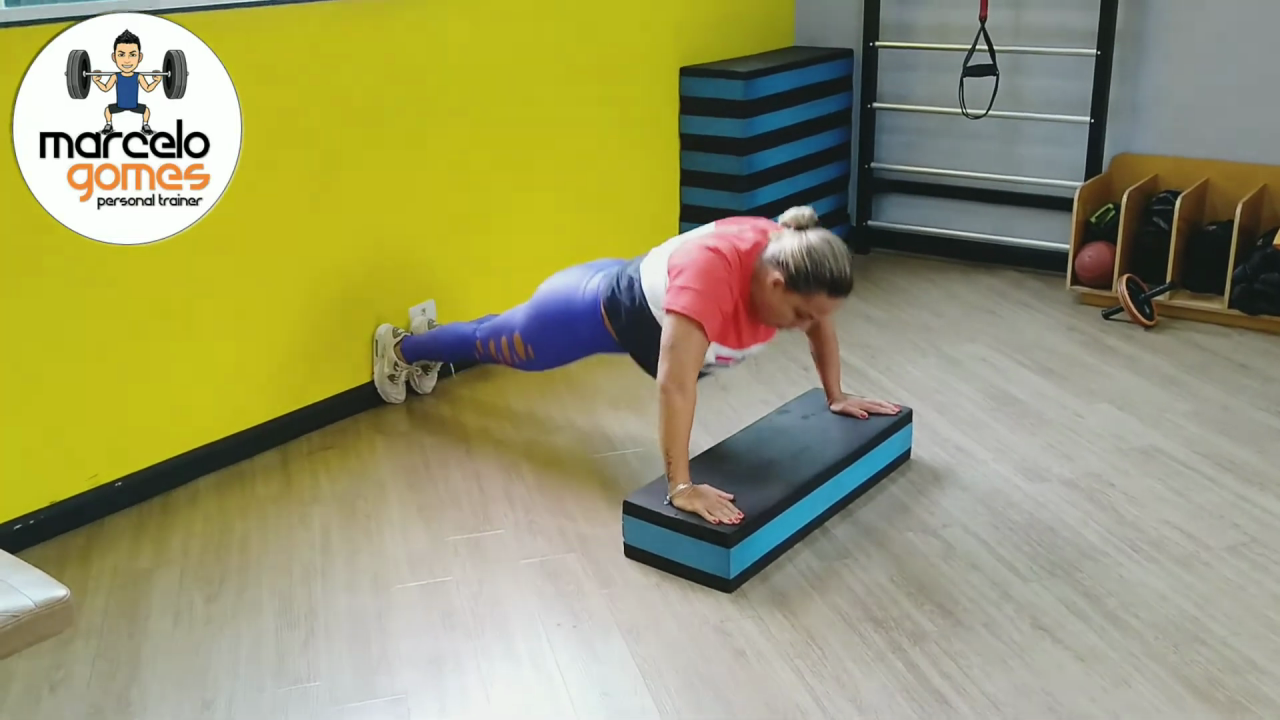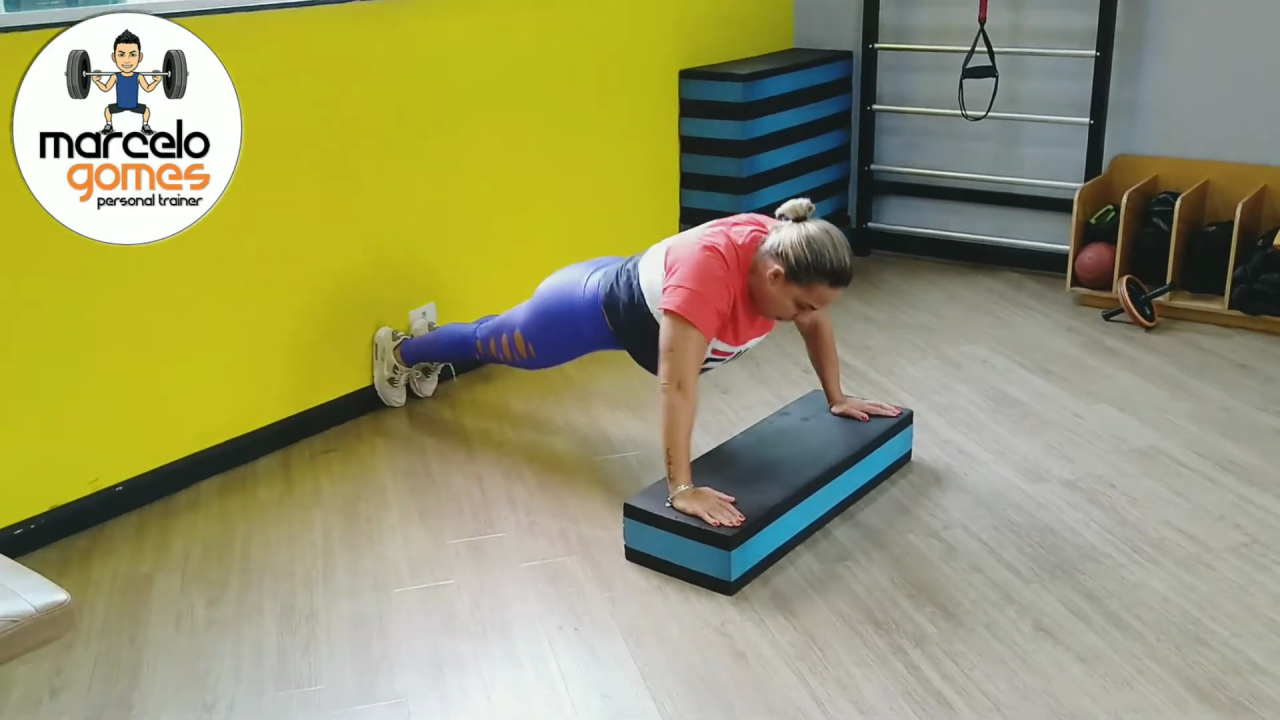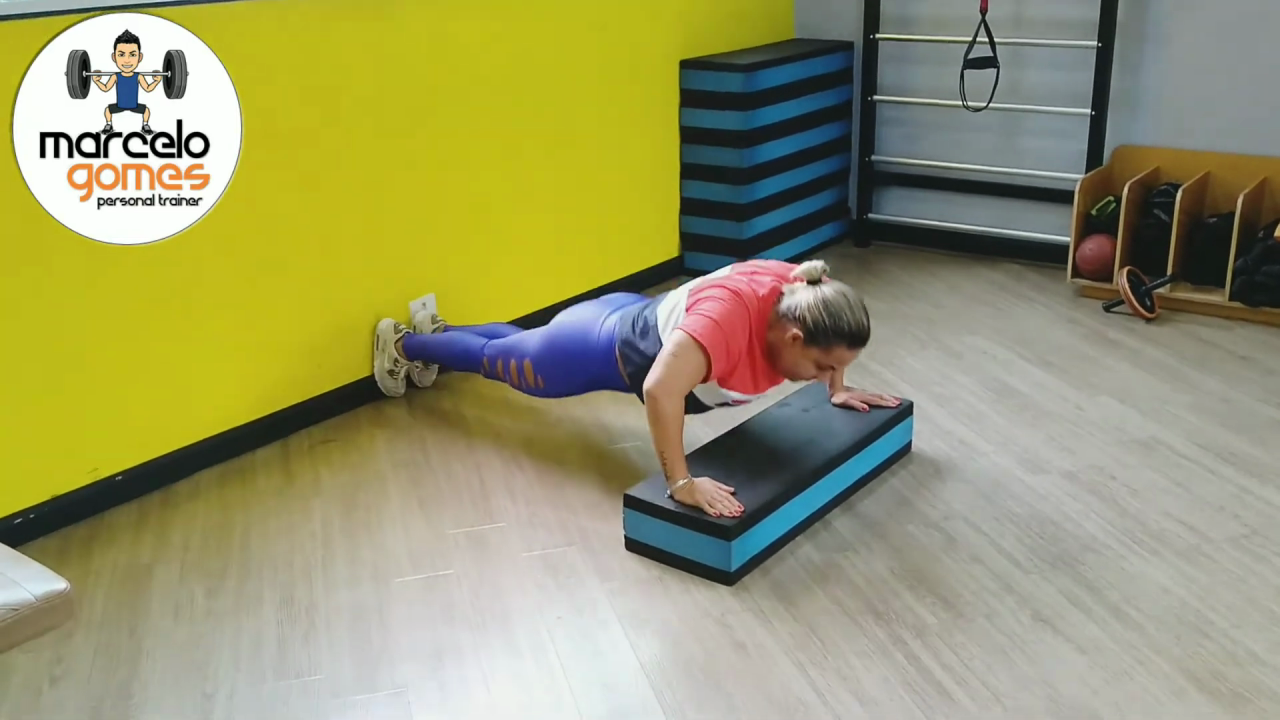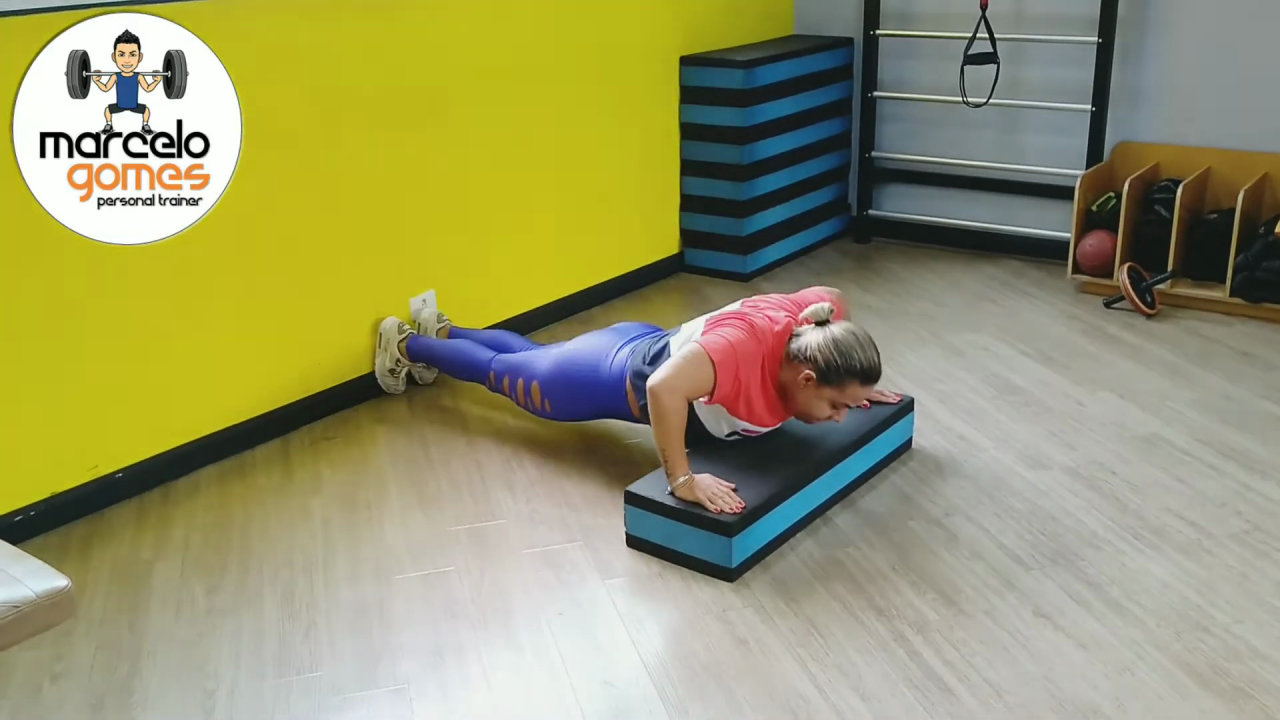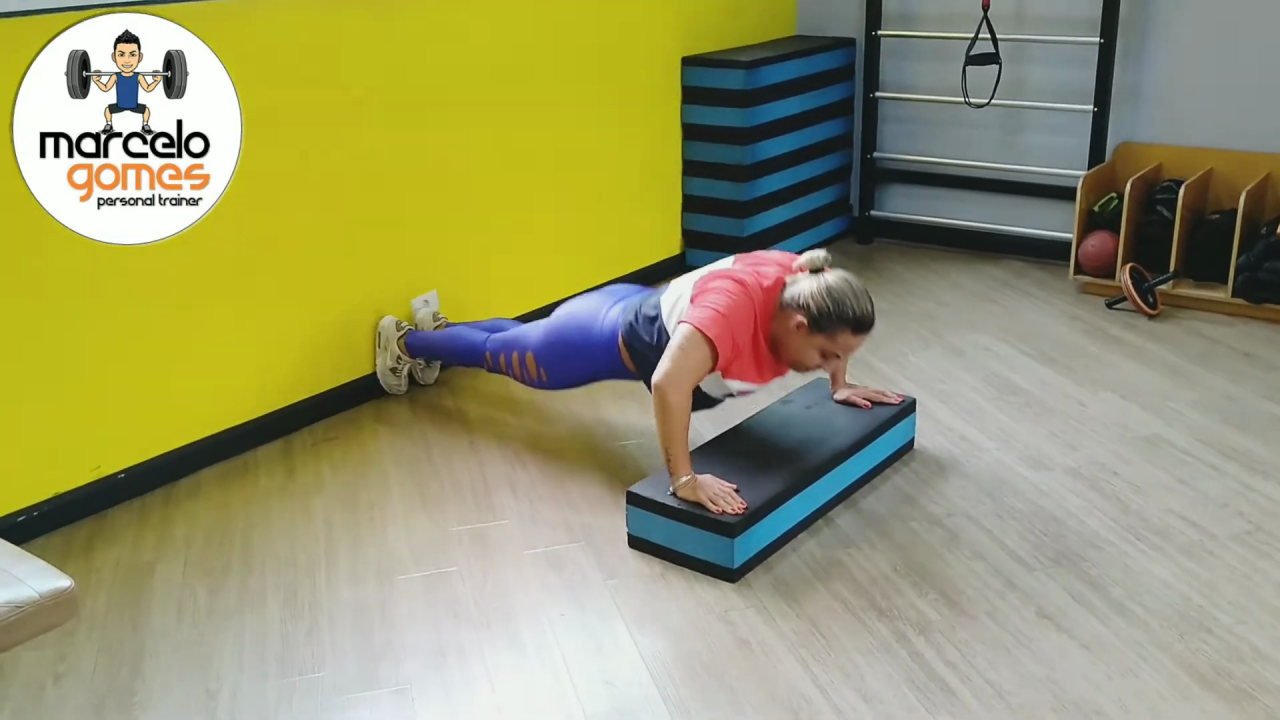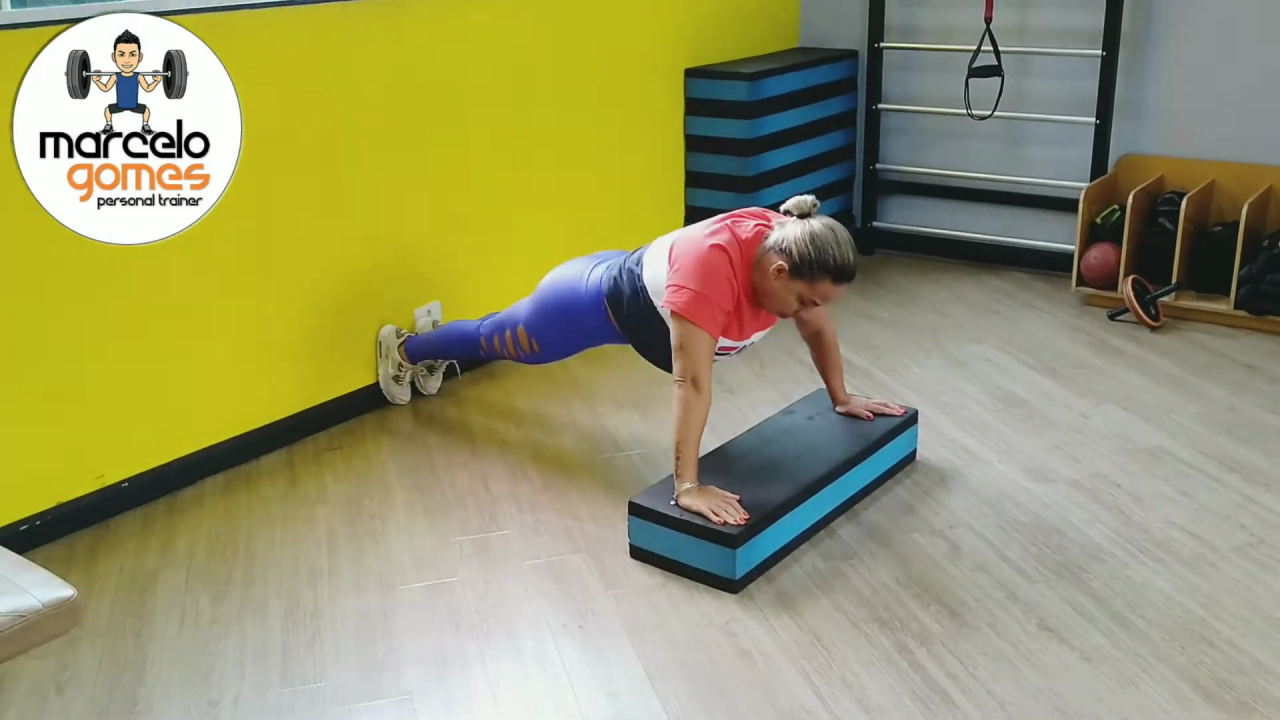
dt=0.4s
person 1, frame 1
left shoulder: (790, 259)
right shoulder: (713, 272)
left elbow: (824, 326)
right elbow: (675, 385)
left wrist: (837, 396)
right wrist: (682, 488)
left hip: (633, 299)
right hip: (593, 308)
left knee: (499, 338)
right knee: (489, 345)
left ankle: (428, 332)
right ankle: (402, 347)
person 1, frame 2
left shoulder: (789, 251)
right shoulder: (709, 268)
left elbow: (818, 326)
right elbow: (678, 385)
left wrist: (837, 398)
right wrist: (682, 489)
left hip: (629, 301)
right hip: (589, 307)
left knee: (497, 340)
right knee: (490, 344)
left ankle: (429, 337)
right ankle: (400, 351)
person 1, frame 3
left shoulder: (803, 298)
right shoulder: (730, 315)
right elbow: (660, 391)
left wrist: (839, 391)
right wrist: (682, 483)
left hip: (639, 320)
right hip: (602, 348)
left knee: (514, 341)
right knee: (495, 360)
left ankle: (436, 329)
right ankle: (404, 343)
person 1, frame 4
left shoulder: (813, 327)
right shoulder: (744, 347)
left elbow: (835, 296)
right elbow: (663, 388)
left wrist: (847, 392)
right wrist: (682, 480)
left hip: (649, 345)
right hip: (616, 379)
left knee: (532, 353)
right knee: (500, 374)
left ankle: (440, 330)
right ankle: (405, 343)
person 1, frame 5
left shoulder: (804, 288)
right shoulder: (736, 305)
right elbow: (668, 384)
left wrist: (841, 386)
right wrist: (684, 479)
left hip: (645, 314)
right hip: (609, 338)
left knee: (517, 340)
right knee: (497, 354)
left ankle: (438, 325)
right ankle: (406, 340)
person 1, frame 6
left shoulder: (792, 246)
right shoulder: (713, 262)
left elbow: (818, 328)
right elbow: (692, 383)
left wrist: (842, 399)
right wrist: (687, 487)
left hip: (634, 290)
right hip: (593, 299)
left knee: (498, 336)
right knee: (493, 341)
left ankle: (435, 332)
right ankle: (406, 348)
